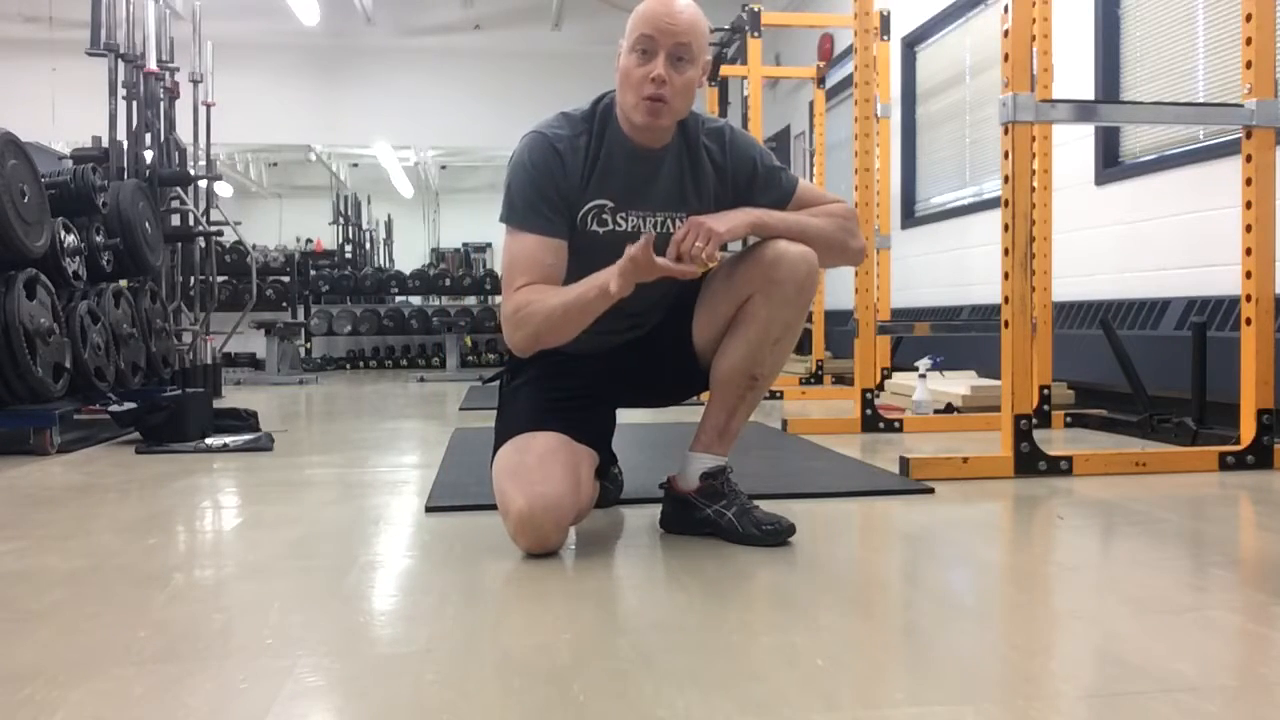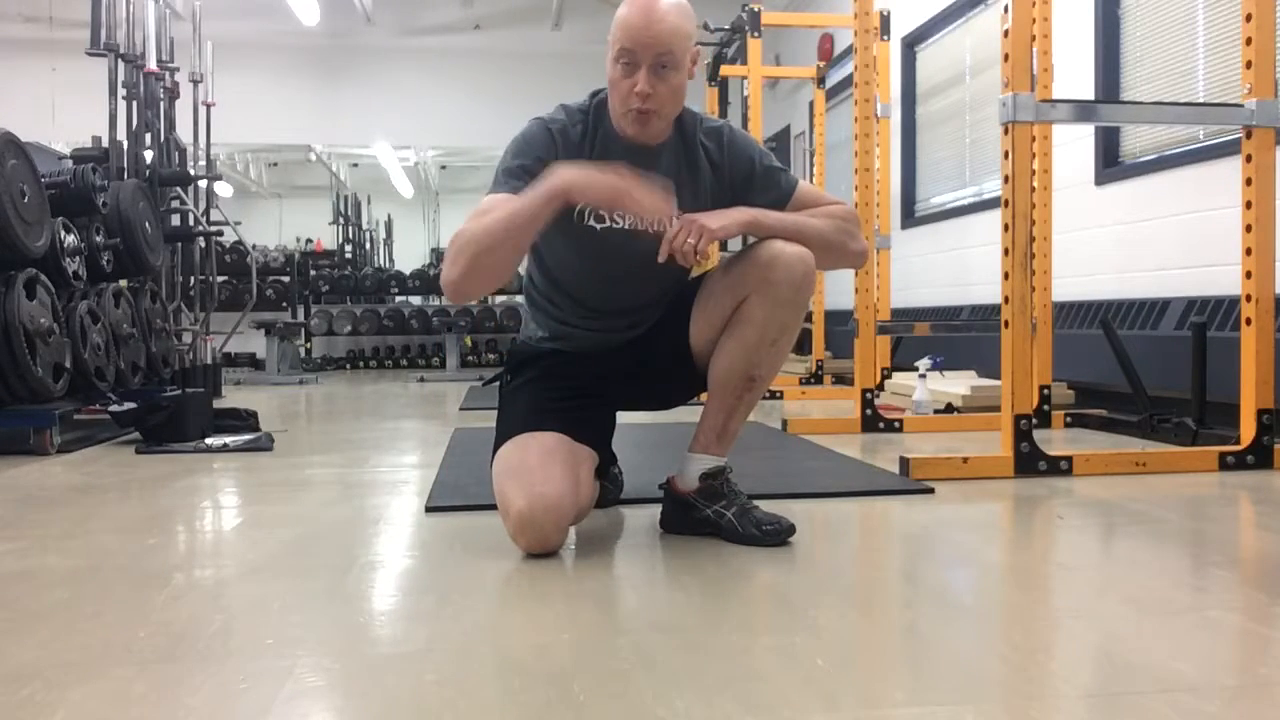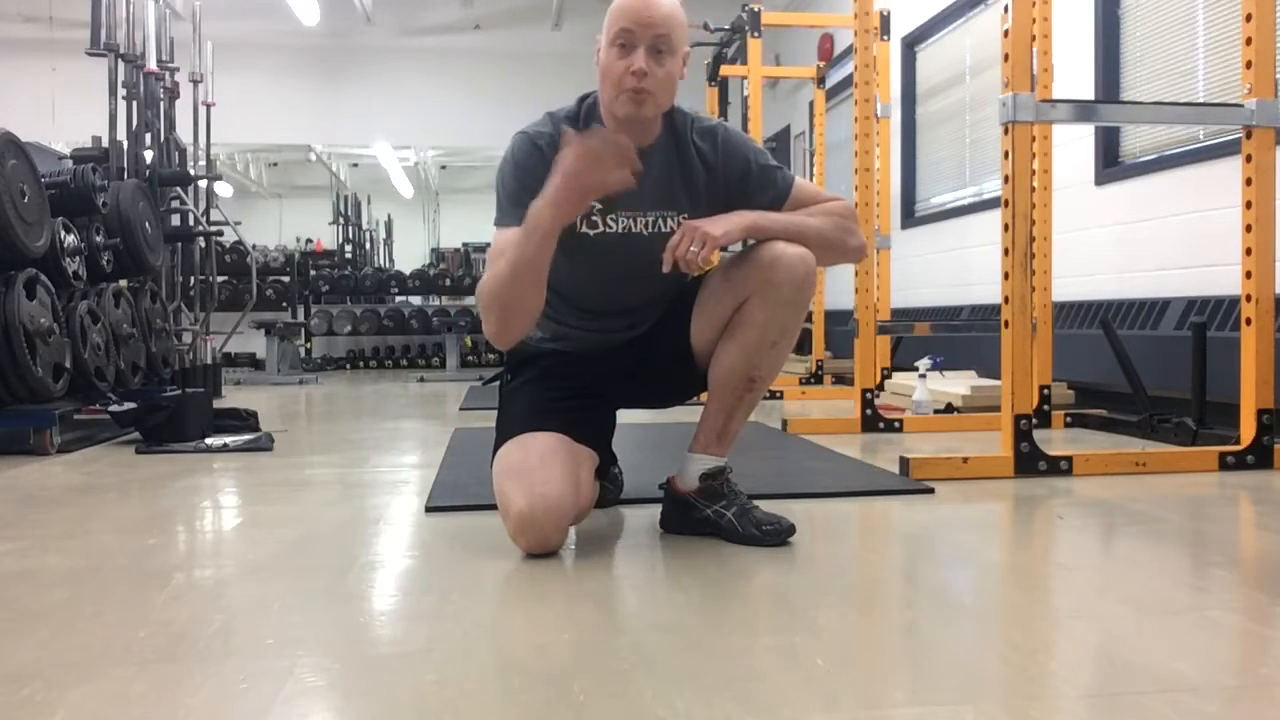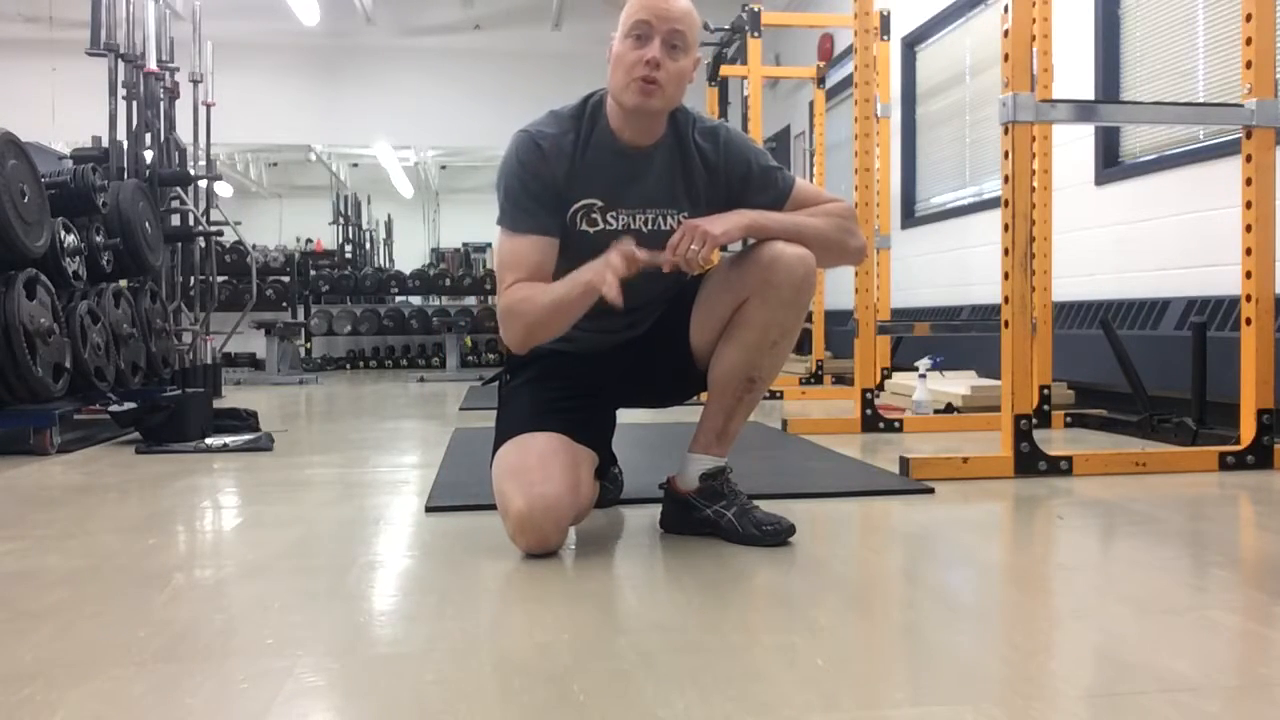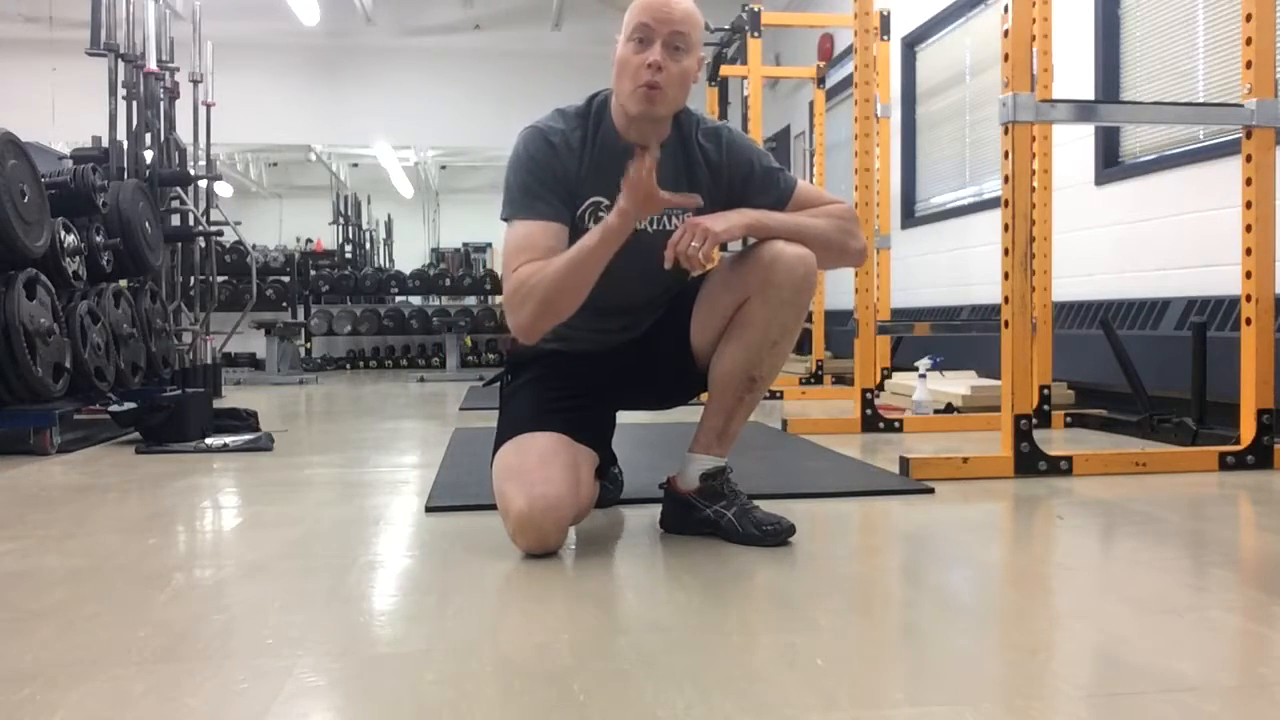
dt=0.5s
person 1, frame 1
left shoulder: (722, 150)
right shoulder: (550, 152)
left elbow: (849, 236)
right elbow: (521, 328)
left wrist: (748, 218)
right wrist: (615, 278)
left hip: (666, 341)
right hip: (565, 357)
left knee: (791, 263)
right knee: (536, 520)
left ankle: (699, 483)
right ankle: (593, 469)
person 1, frame 2
left shoulder: (720, 149)
right shoulder: (552, 137)
left elbow: (849, 239)
right elbow: (459, 280)
left wrist: (744, 216)
right wrist: (558, 186)
left hip: (666, 340)
right hip: (564, 357)
left knee: (787, 263)
right knee: (535, 521)
left ankle: (698, 485)
right ankle: (592, 469)
person 1, frame 3
left shoulder: (713, 148)
right shoulder: (538, 151)
left elbow: (848, 234)
right elbow: (500, 328)
left wrist: (744, 221)
right wrist: (549, 213)
left hip: (666, 338)
right hip: (564, 357)
left knee: (788, 264)
right knee: (536, 522)
left ankle: (699, 484)
right ankle: (593, 470)
person 1, frame 4
left shoulder: (714, 149)
right shoulder: (541, 149)
left elbow: (847, 236)
right elbow: (516, 327)
left wrist: (744, 220)
right wrist: (596, 276)
left hip: (666, 339)
right hip: (563, 356)
left knee: (787, 264)
right knee: (535, 522)
left ankle: (699, 484)
right ankle: (591, 467)
person 1, frame 5
left shoulder: (717, 150)
right shoulder: (549, 145)
left elbow: (849, 238)
right elbow: (525, 318)
left wrist: (744, 218)
right wrist: (621, 218)
left hip: (666, 340)
right hip: (564, 357)
left knee: (788, 264)
right knee: (536, 521)
left ankle: (699, 484)
right ankle: (592, 467)
